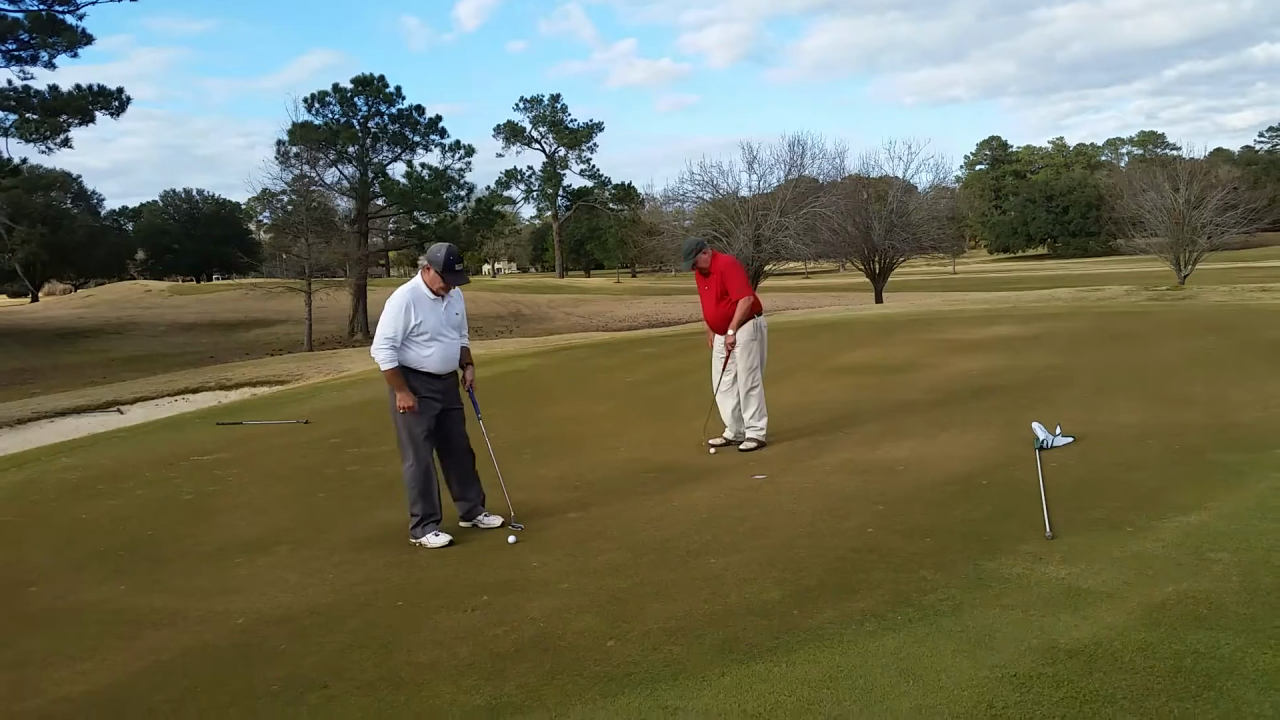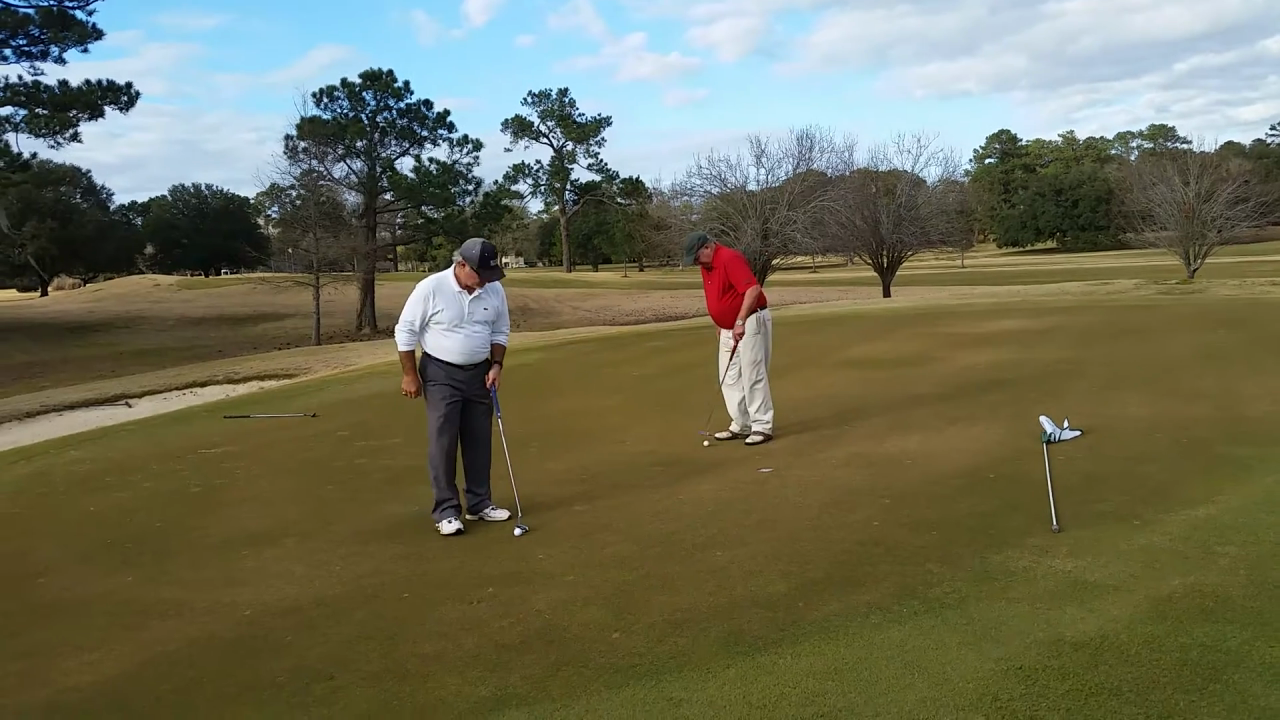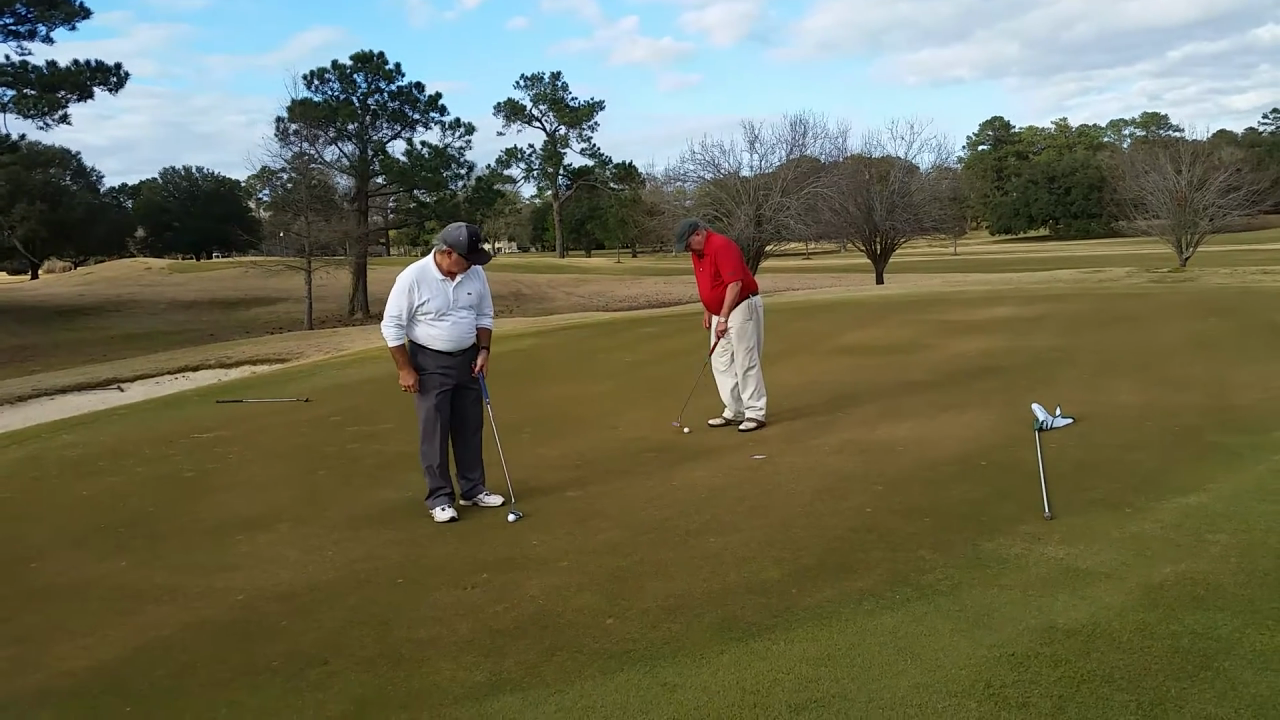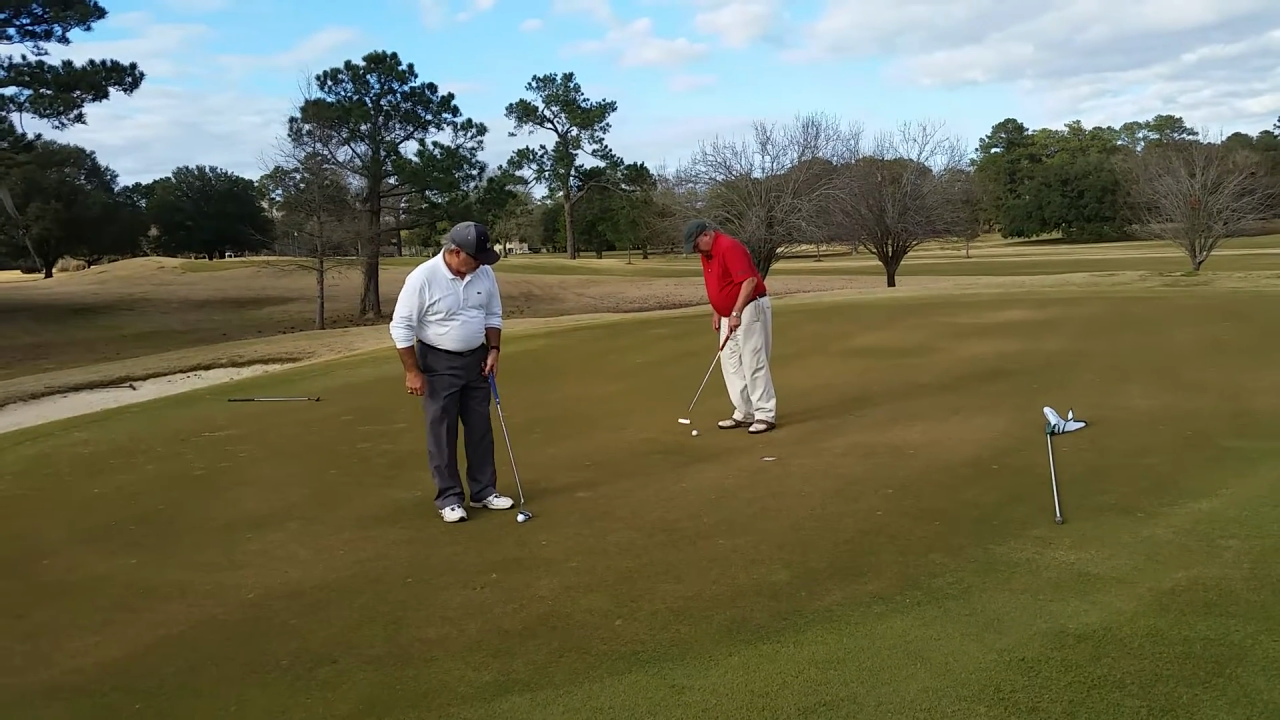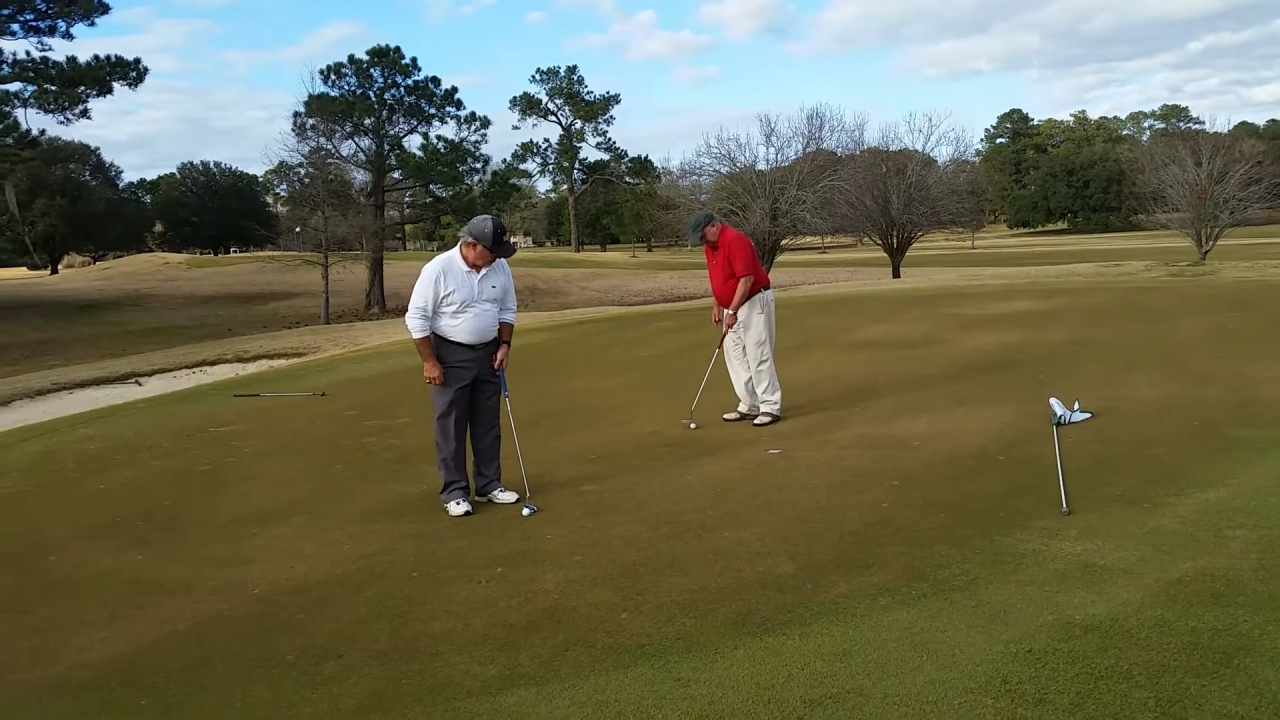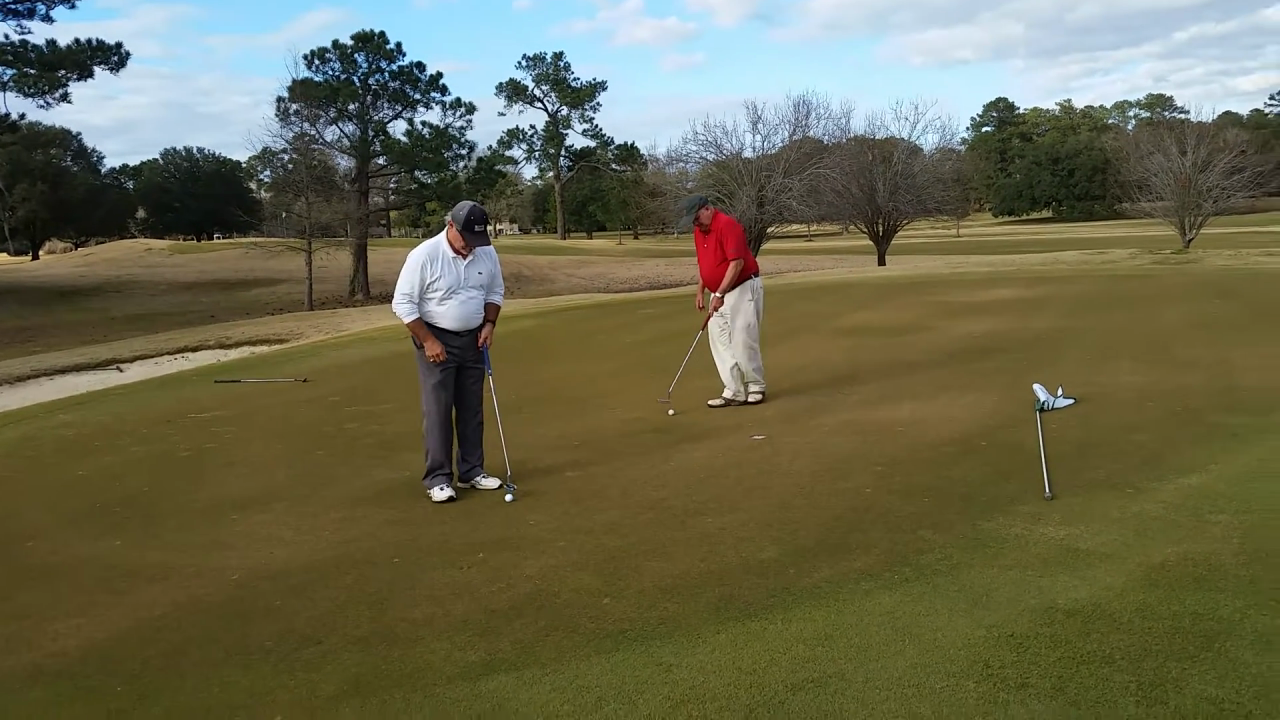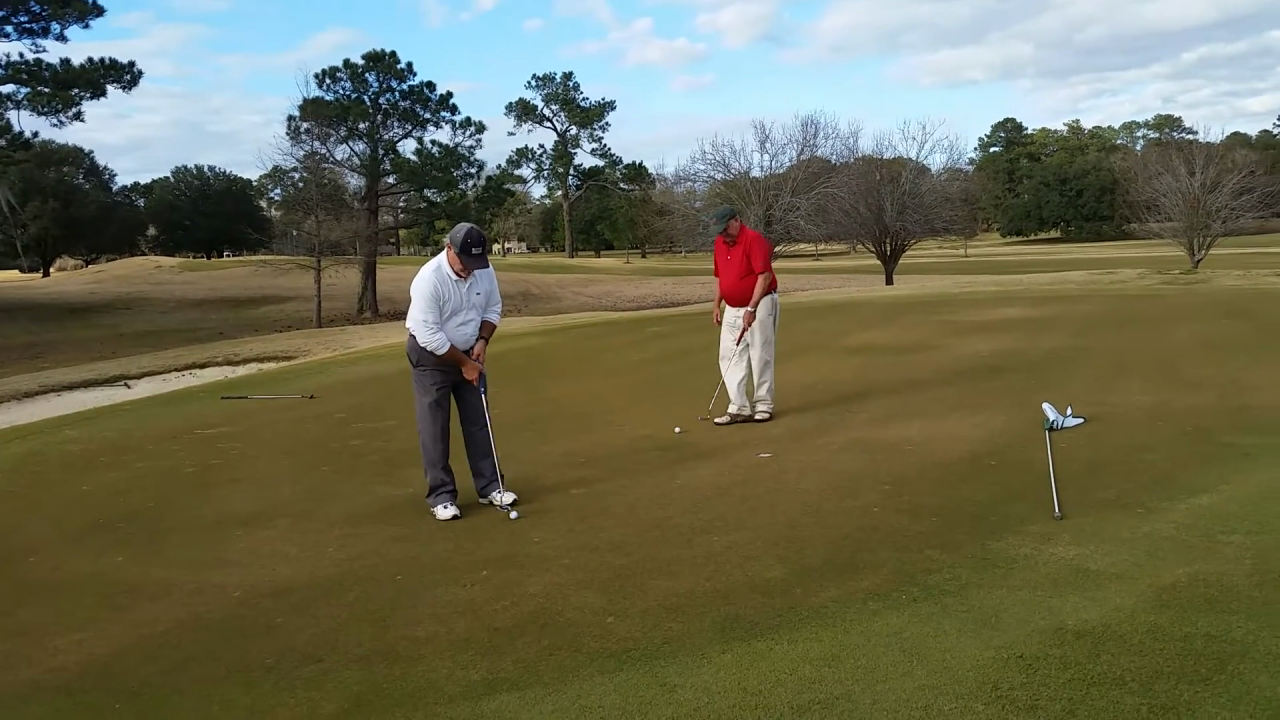
dt=0.5s
person 1, frame 1
left shoulder: (454, 295)
right shoulder: (404, 299)
right elbow: (383, 350)
left wrist: (467, 366)
right wrist: (402, 391)
left hip: (447, 382)
right hip: (415, 384)
left knee: (459, 450)
right knee: (419, 457)
left ankle: (471, 510)
right ankle: (423, 526)
person 1, frame 2
left shoulder: (495, 290)
right shoulder: (431, 288)
left elbow: (500, 332)
right elbow: (406, 332)
left wrist: (496, 366)
right wrist: (409, 374)
left hip: (478, 374)
right hip: (440, 374)
left knee: (479, 441)
right knee: (443, 441)
left ankle: (479, 503)
right ankle: (446, 510)
person 1, frame 3
left shoulder: (475, 273)
right shoulder: (413, 278)
left elbow: (484, 314)
right elbow: (392, 326)
left wrist: (483, 350)
right wrist: (405, 369)
left hip: (467, 359)
right hip: (430, 363)
left knee: (470, 427)
right knee: (434, 431)
left ankle: (473, 489)
right ankle: (439, 497)
person 1, frame 4
left shoulder: (484, 273)
right shoulder: (423, 278)
left elbow: (493, 314)
right elbow: (401, 327)
left wrist: (493, 350)
right wrist: (412, 371)
left hip: (475, 359)
right hip: (438, 363)
left knee: (481, 428)
right knee: (442, 432)
left ankle: (483, 491)
right ankle: (449, 497)
person 1, frame 5
left shoulder: (500, 267)
right shoulder: (438, 269)
left elbow: (507, 309)
right elbow: (417, 318)
left wrist: (504, 345)
right wrist: (429, 361)
left hip: (487, 353)
right hip: (451, 355)
left knee: (488, 422)
right knee: (450, 425)
left ankle: (488, 484)
right ankle: (454, 491)
person 1, frame 6
left shoulder: (487, 253)
right shoulder: (424, 255)
left elbow: (495, 292)
right elbow: (403, 303)
left wrist: (489, 324)
right wrist: (428, 341)
left hip: (472, 339)
right hip: (435, 339)
left knee: (471, 409)
right knee: (438, 409)
left ankle: (471, 471)
right ankle: (438, 478)
person 1, frame 7
left shoulder: (485, 271)
right shoulder: (429, 279)
left elbow: (492, 309)
right elbow: (428, 336)
left wrist: (482, 341)
right wrist: (463, 363)
left hip: (469, 355)
right hip: (431, 356)
left knee: (478, 421)
right knee: (435, 428)
left ankle: (489, 486)
right ankle: (441, 496)
person 2, frame 1
left shoulder: (728, 265)
right shoulder: (700, 272)
left elbow: (746, 300)
left wrist: (731, 331)
right wrist: (710, 330)
left hip: (745, 329)
right hip: (722, 335)
left knee: (748, 382)
right knee: (723, 384)
left ankle: (756, 433)
right ankle: (735, 432)
person 2, frame 2
left shoulder: (730, 259)
right shoulder: (706, 265)
left elbow: (753, 289)
left wrist: (740, 322)
right wrist: (720, 324)
left hip: (750, 323)
right hip: (729, 328)
left knee: (753, 375)
right knee: (730, 378)
left ankle: (762, 427)
right ankle: (741, 425)
person 2, frame 3
left shoulder: (722, 246)
right shoulder: (697, 252)
left elbow: (735, 284)
left wrist: (723, 319)
right wrist: (708, 311)
left hip: (742, 309)
right hip: (720, 314)
left knee: (746, 362)
right knee: (722, 364)
left ankle: (755, 413)
right ankle: (734, 411)
person 2, frame 4
left shoulder: (729, 247)
right shoulder: (707, 253)
left elbow: (750, 281)
left wrist: (736, 314)
right wrist: (717, 312)
left hip: (750, 310)
right hip: (729, 315)
left knee: (754, 363)
right knee: (731, 365)
left ankle: (765, 415)
right ankle: (744, 413)
person 2, frame 5
left shoulder: (735, 240)
right shoulder: (710, 245)
left elbow: (747, 278)
left wrist: (732, 311)
right wrist: (717, 305)
left hip: (754, 302)
right hip: (732, 307)
left knee: (759, 355)
right knee: (735, 357)
left ankle: (770, 407)
right ankle: (749, 405)
person 2, frame 6
left shoulder: (727, 225)
right shoulder: (699, 230)
left elbow: (737, 263)
left wrist: (719, 294)
right wrist: (700, 291)
left hip: (742, 289)
right hip: (720, 293)
left knee: (744, 340)
right knee: (720, 342)
left ankle: (755, 386)
right ankle: (734, 391)
person 2, frame 7
left shoulder: (754, 239)
right shoulder: (719, 243)
left elbow: (764, 276)
left wrist: (751, 309)
right wrist: (717, 305)
left hip: (759, 306)
right hip: (733, 309)
left knee: (760, 357)
right knee: (729, 357)
left ankle: (763, 405)
right ankle: (739, 408)
